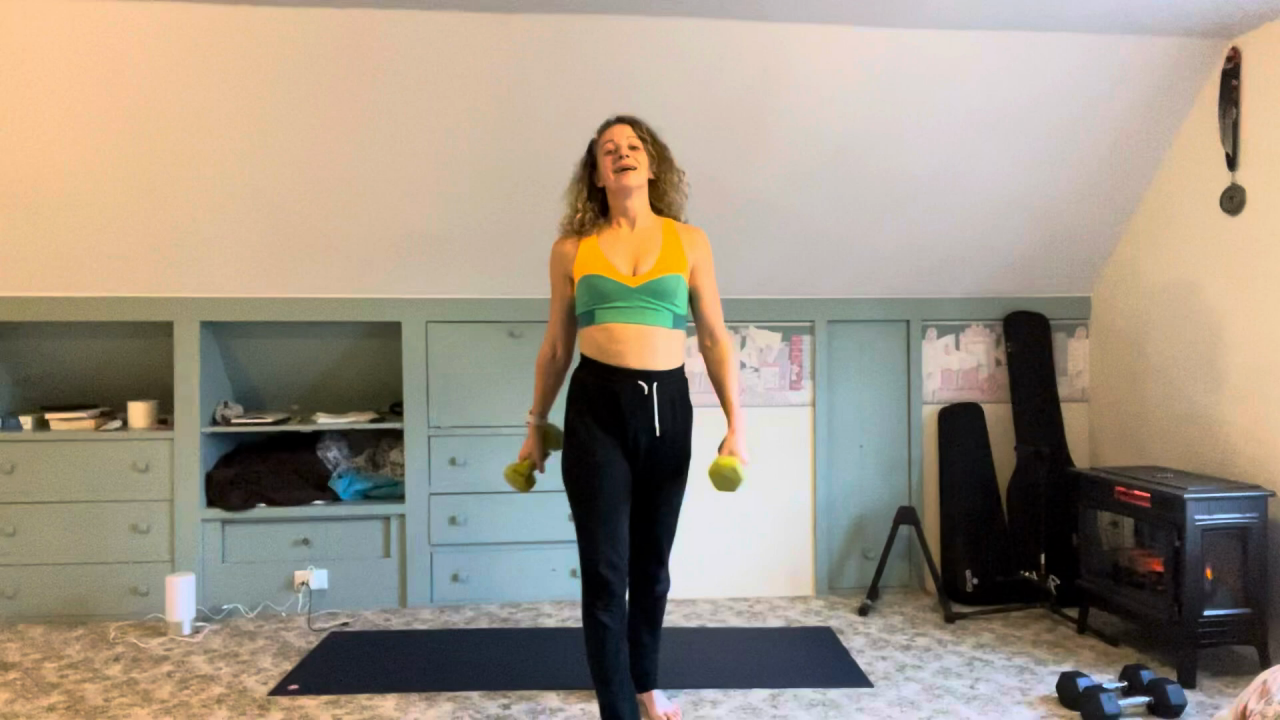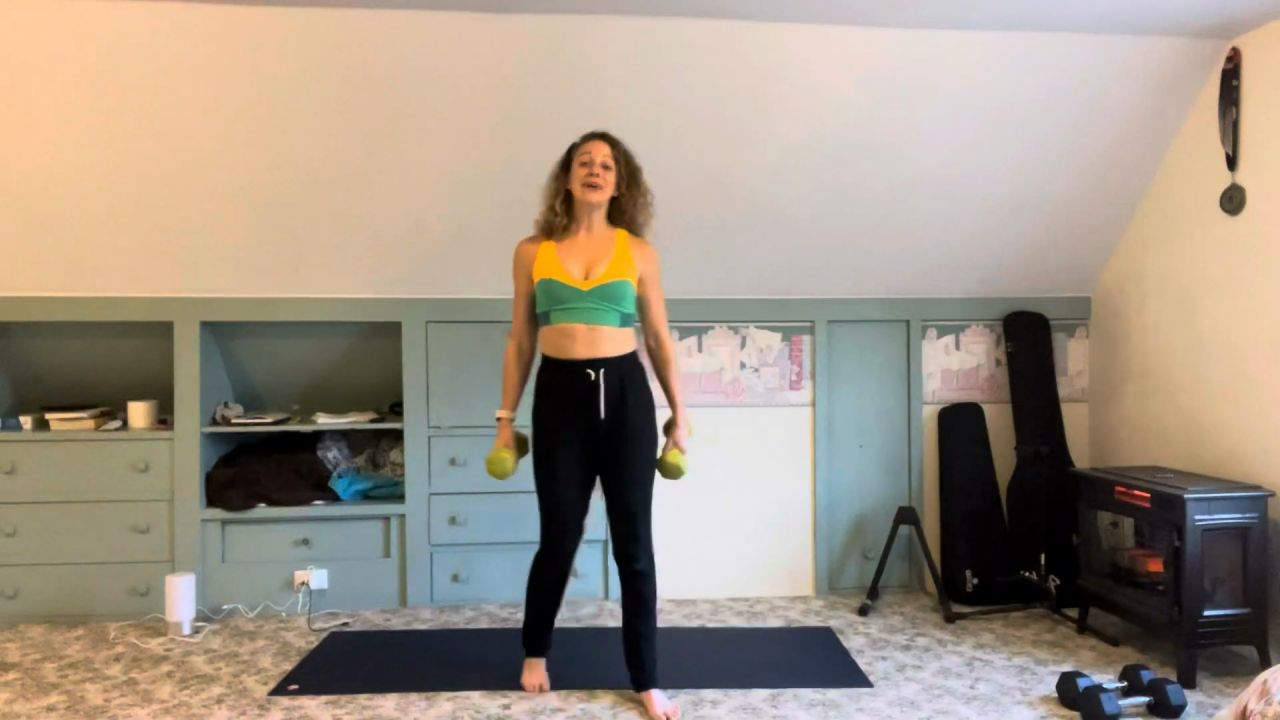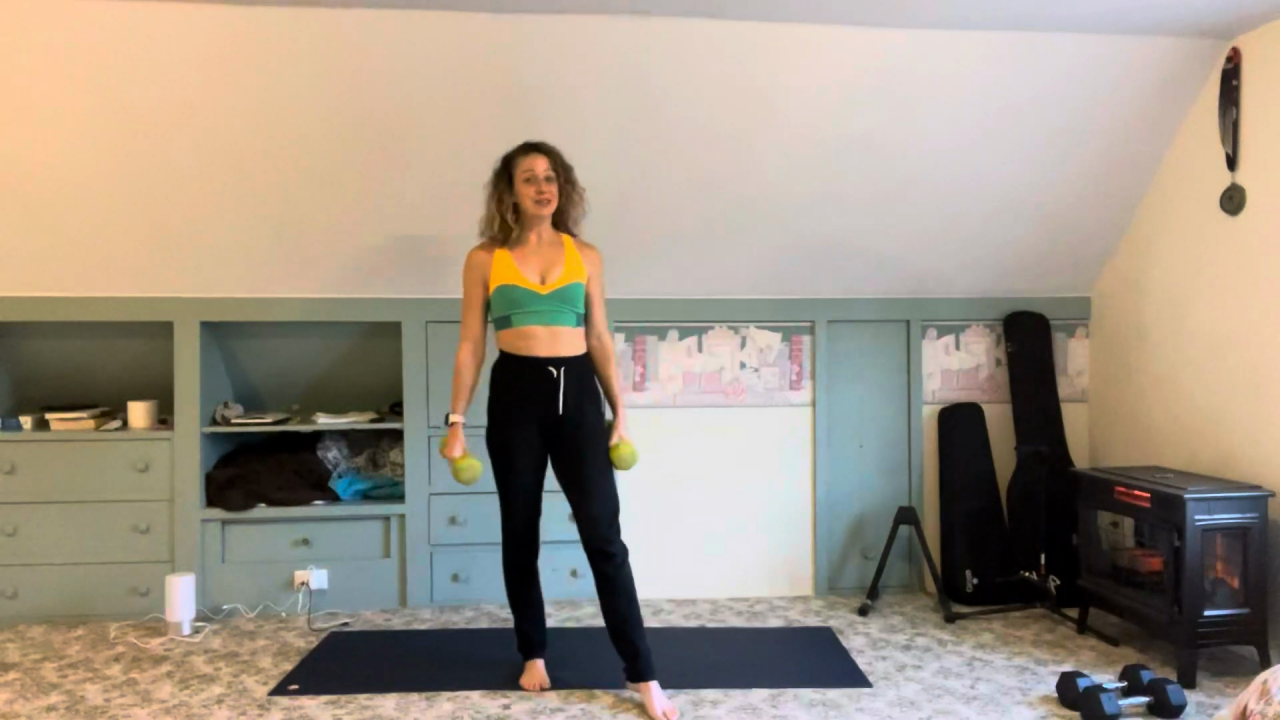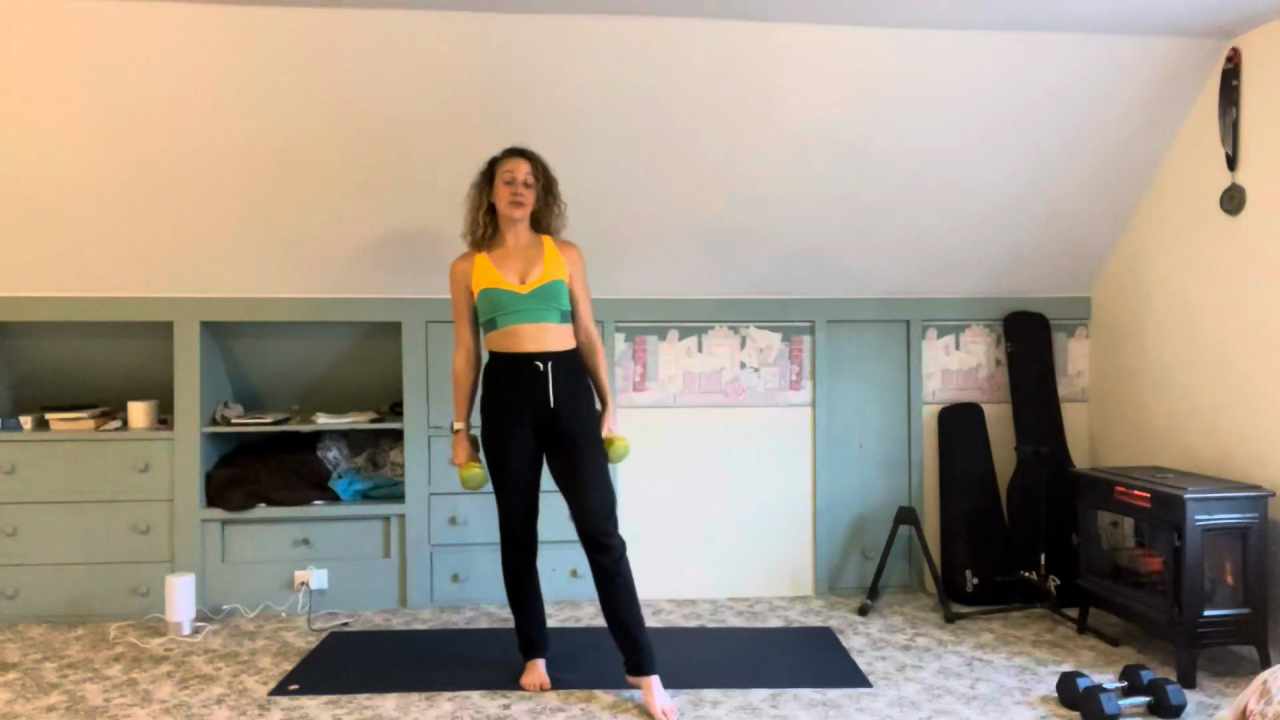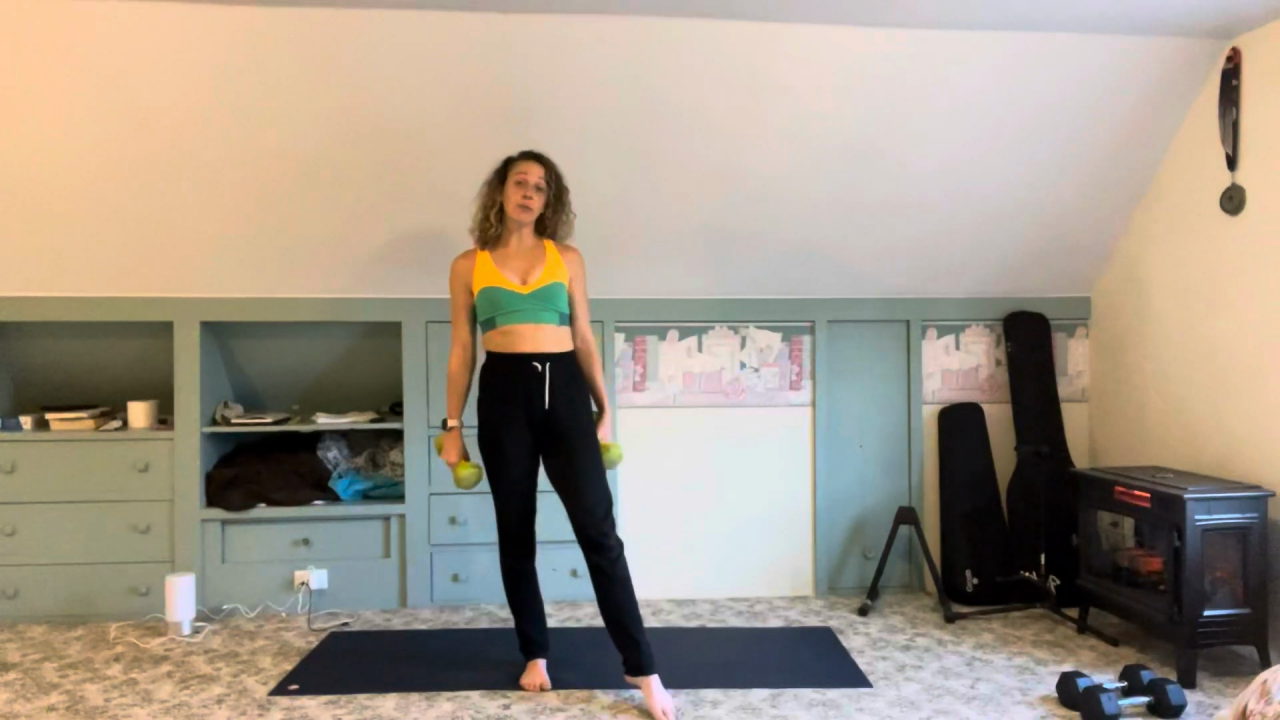
dt=0.5s
person 1, frame 1
left shoulder: (688, 242)
right shoulder: (571, 250)
left elbow: (716, 337)
right elbow: (554, 347)
left wrist: (735, 423)
right wrist: (535, 425)
left hip: (666, 405)
right hip: (595, 408)
left knee: (651, 567)
right knee: (605, 573)
person 1, frame 2
left shoulder: (638, 252)
right shoulder: (532, 251)
left elbow: (659, 339)
right elbow: (521, 342)
left wrist: (678, 414)
right wrist: (506, 417)
left hip: (625, 395)
right hip: (559, 397)
left knee: (634, 544)
right knee: (559, 540)
right ankle: (535, 650)
person 1, frame 3
left shoulder: (585, 256)
right shoulder: (484, 259)
left elbow: (600, 339)
right elbow: (471, 345)
left wrist: (619, 411)
right wrist: (457, 421)
left hip: (576, 392)
right hip: (515, 394)
left knee: (603, 532)
right knee: (520, 531)
left ankle: (641, 672)
right ankle: (533, 653)
person 1, frame 4
left shoulder: (566, 254)
right shoulder: (467, 267)
left elbow: (588, 335)
right elbow: (465, 353)
left wrist: (607, 405)
right wrist: (460, 428)
left hip: (567, 388)
right hip: (506, 393)
left knee: (600, 526)
right knee: (518, 530)
left ankle: (642, 668)
right ankle: (534, 654)
person 1, frame 5
left shoulder: (568, 258)
right shoulder: (469, 265)
left elbow: (584, 339)
right elbow: (461, 350)
left wrist: (605, 410)
right wrist: (452, 425)
left hip: (564, 390)
right hip: (504, 393)
left knee: (597, 527)
right knee: (516, 531)
left ankle: (641, 667)
right ankle: (534, 653)
